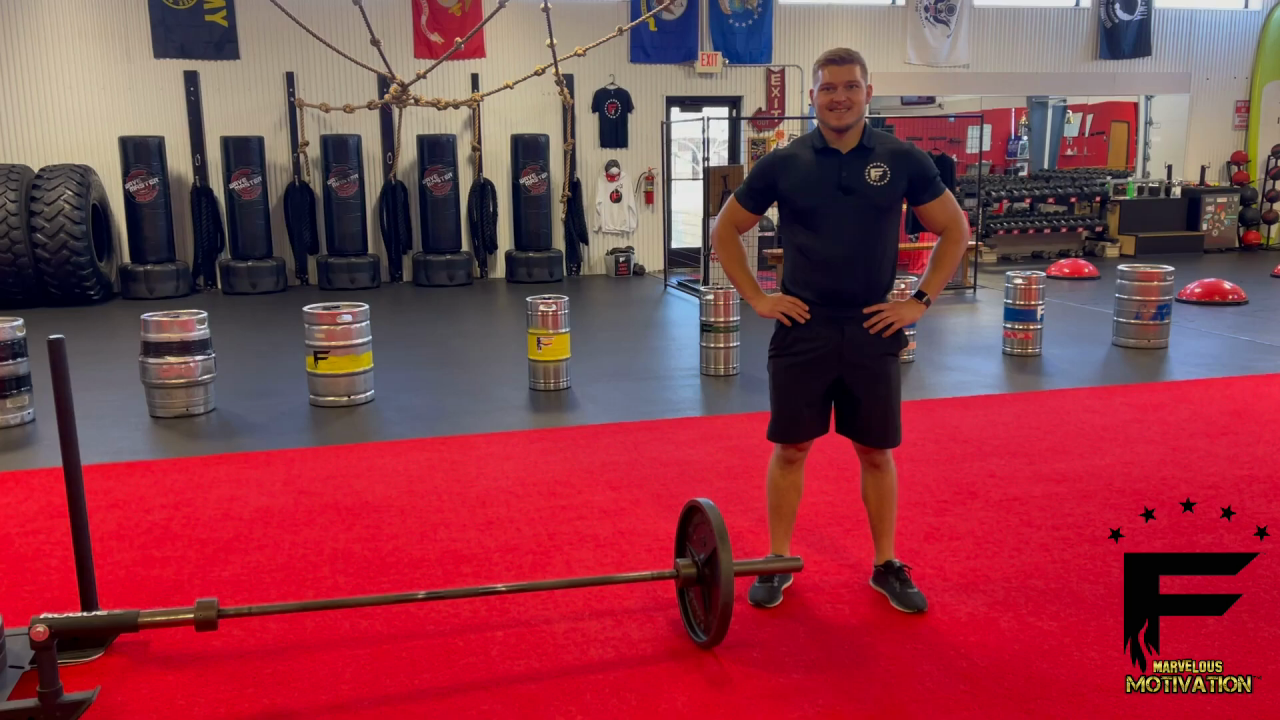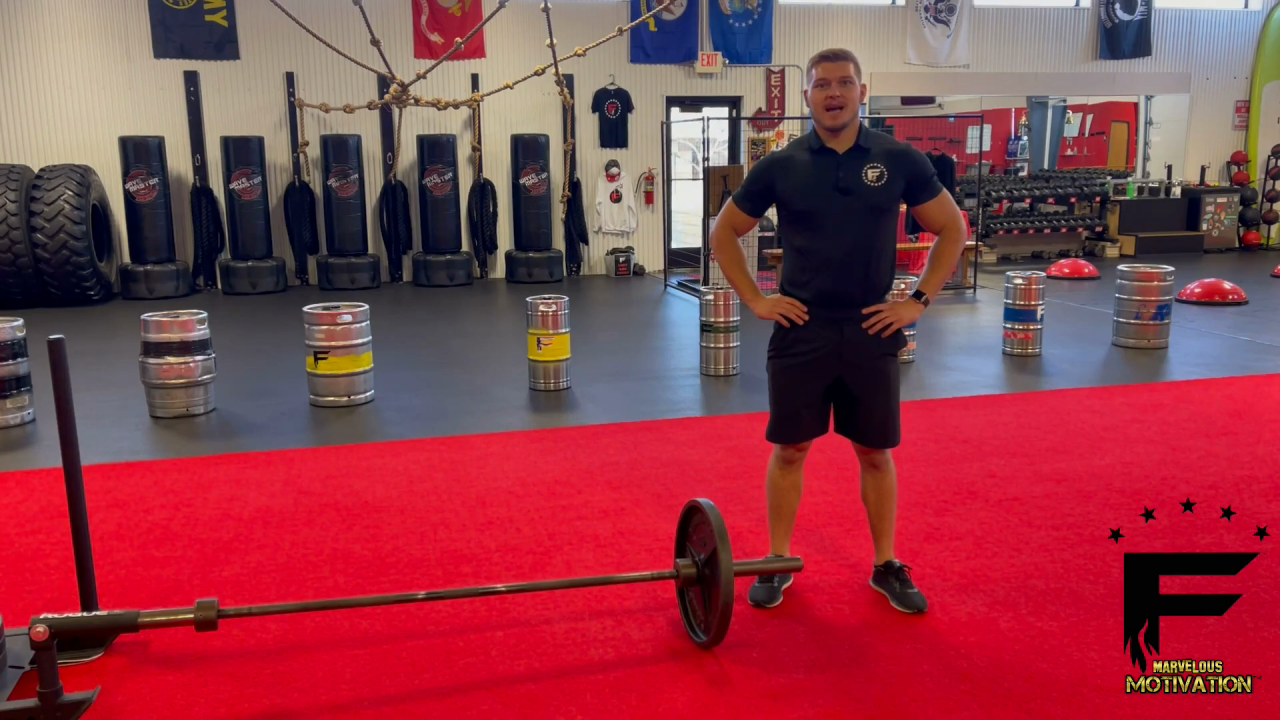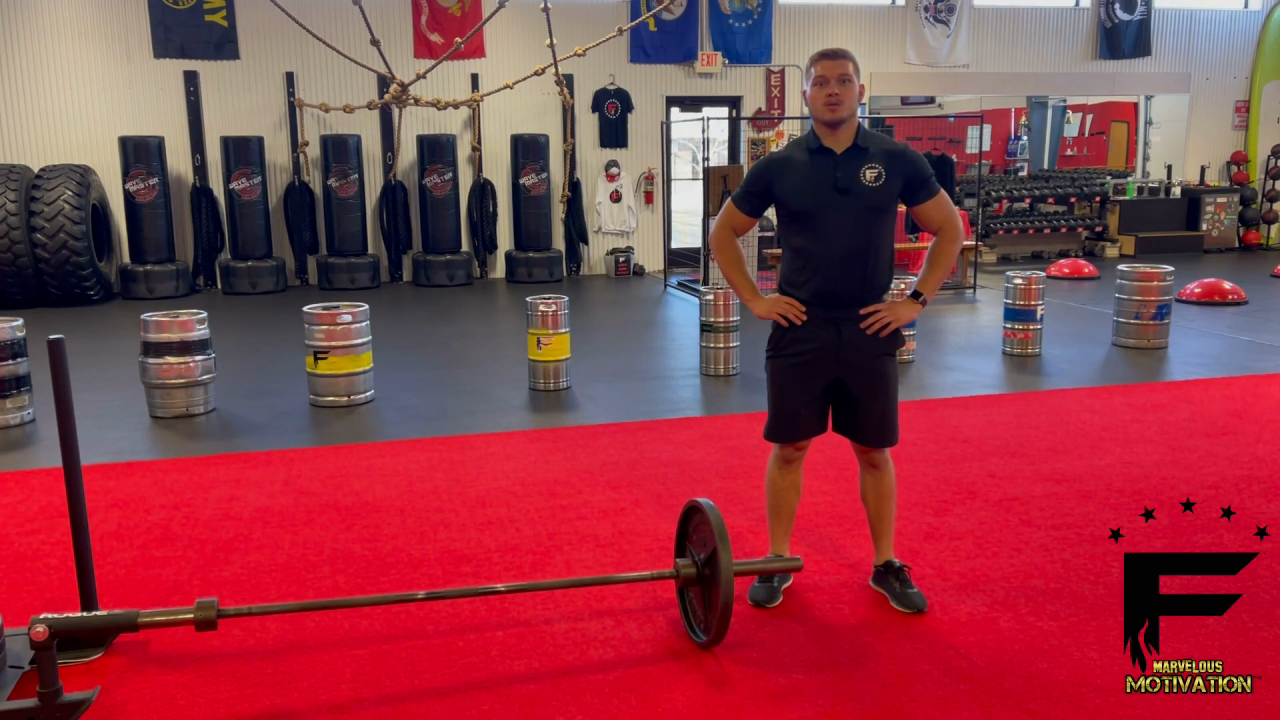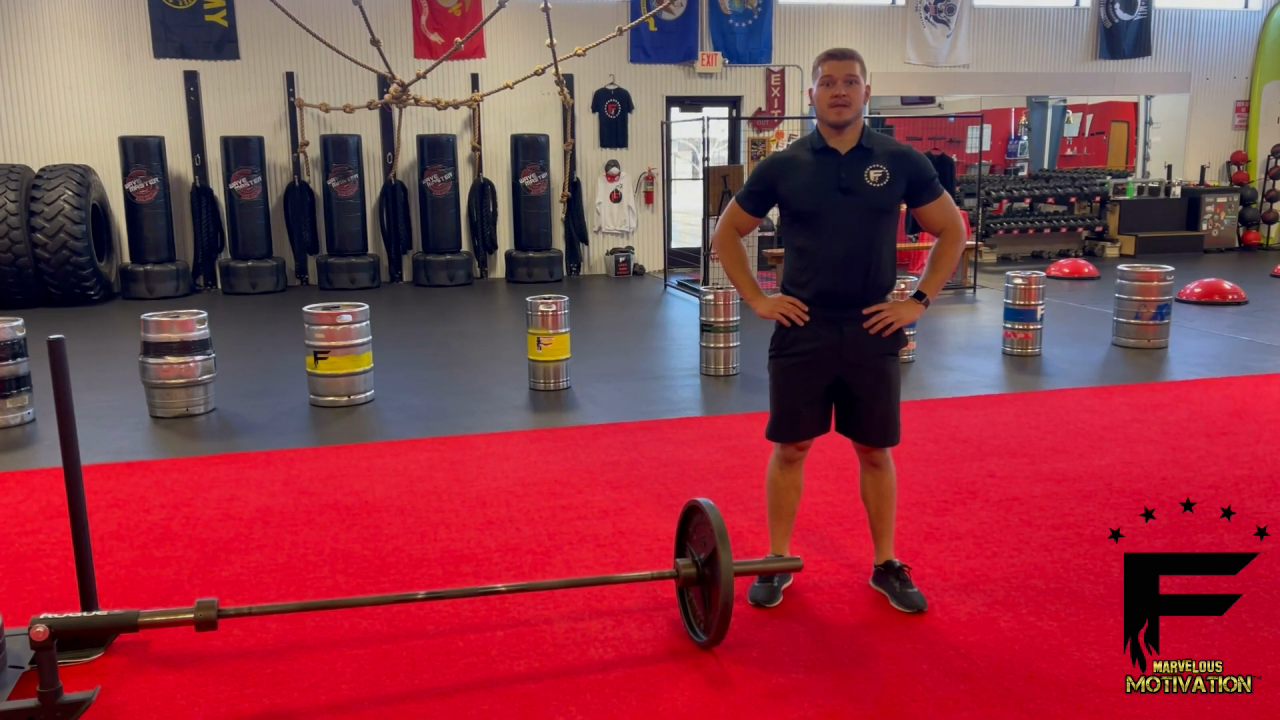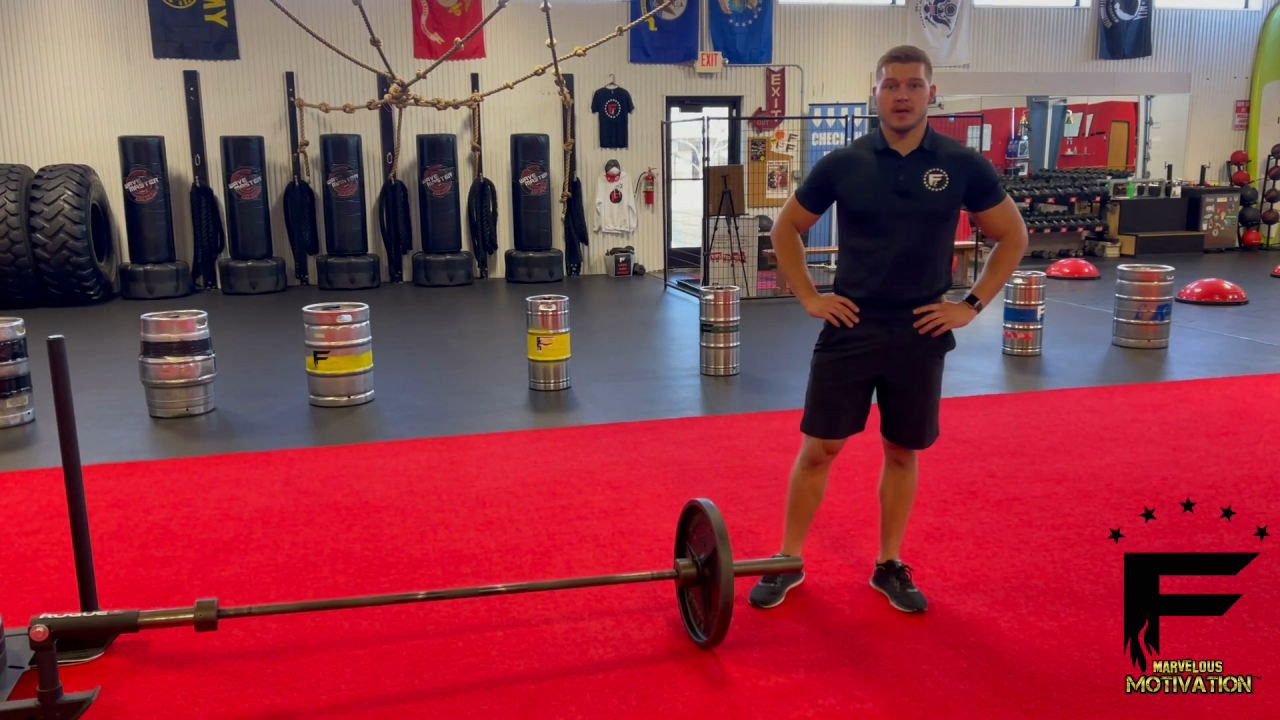
dt=1s
person 1, frame 1
left shoulder: (903, 159)
right shoulder: (782, 163)
left elbow: (955, 230)
right elbow: (725, 230)
left wrist: (920, 300)
right wrist: (755, 297)
left hip: (872, 331)
right hip: (802, 330)
left knee: (876, 451)
right knee: (790, 447)
left ankle: (886, 565)
right ankle: (778, 562)
person 1, frame 2
left shoulder: (900, 160)
right shoulder: (780, 166)
left elbow: (952, 230)
right elbow: (724, 233)
left wrist: (919, 300)
right wrist: (755, 300)
left hip: (871, 332)
right hip: (800, 331)
left knee: (876, 452)
right knee: (789, 448)
left ankle: (887, 566)
right ankle: (777, 562)
person 1, frame 3
left shoulder: (898, 160)
right shoulder: (778, 166)
left elbow: (950, 230)
right elbow: (723, 234)
left wrist: (917, 300)
right wrist: (753, 299)
left hip: (870, 331)
right hip: (799, 331)
left knee: (875, 452)
right knee: (789, 448)
left ankle: (886, 565)
right ankle: (777, 563)
person 1, frame 4
left shoulder: (902, 161)
right shoulder: (782, 166)
left elbow: (952, 231)
right elbow: (727, 233)
left wrist: (920, 300)
right wrist: (756, 298)
left hip: (872, 331)
right hip: (803, 330)
left knee: (876, 451)
right knee: (790, 447)
left ankle: (886, 565)
right ankle: (778, 561)
person 1, frame 5
left shoulder: (963, 165)
right shoulder: (843, 163)
left elbow: (1013, 236)
right elbow: (785, 229)
left wrist: (972, 304)
right wrist: (809, 296)
left hip: (919, 334)
right hip: (849, 330)
left knee: (903, 452)
right knee: (818, 448)
left ankle: (889, 565)
right ankle: (788, 560)
